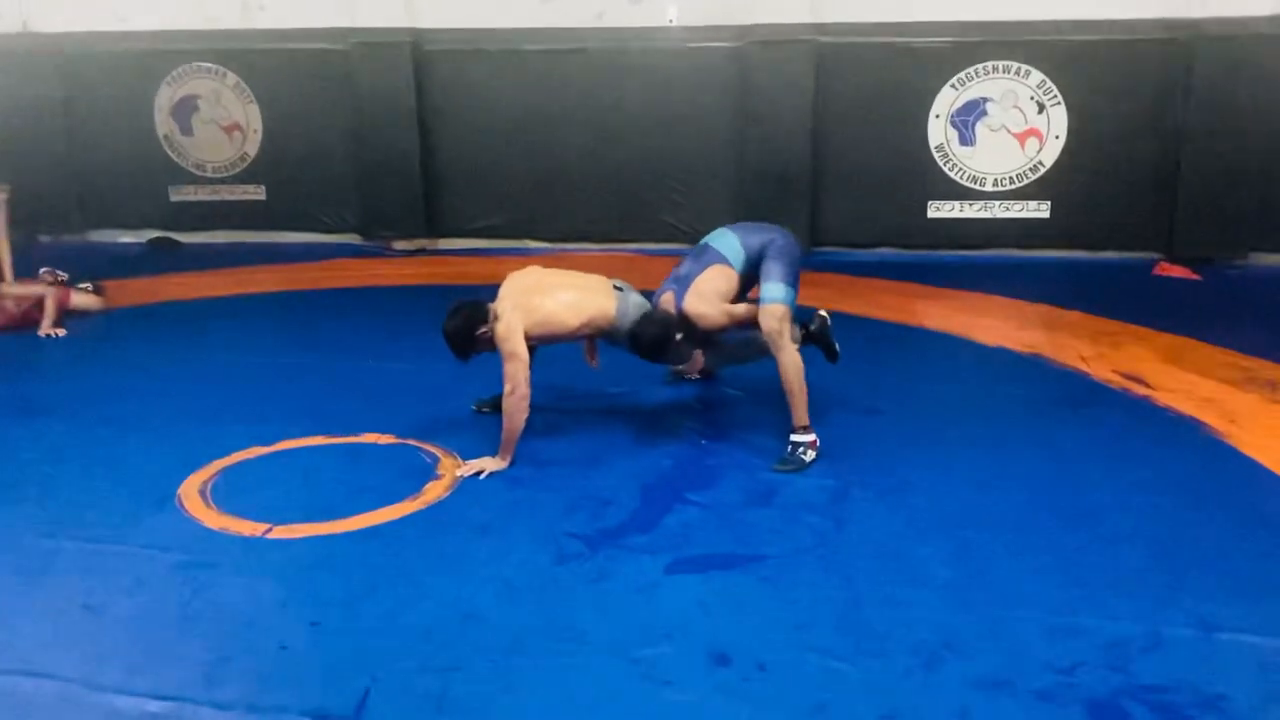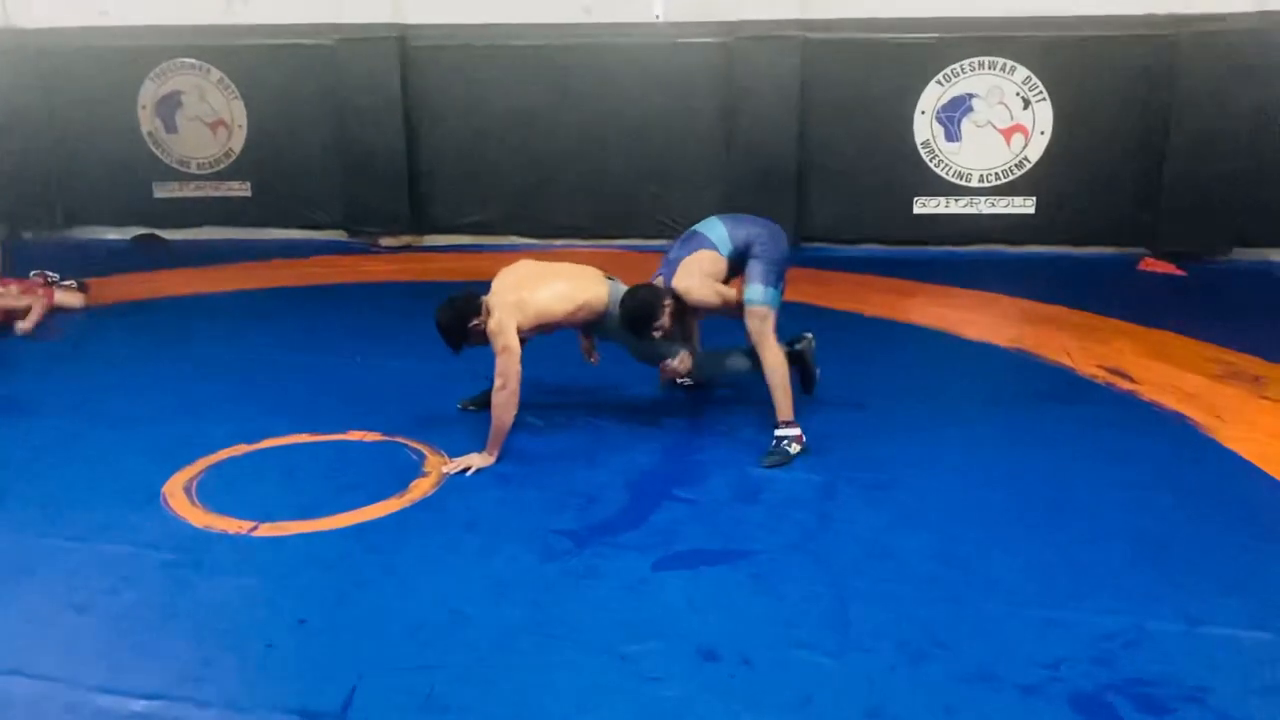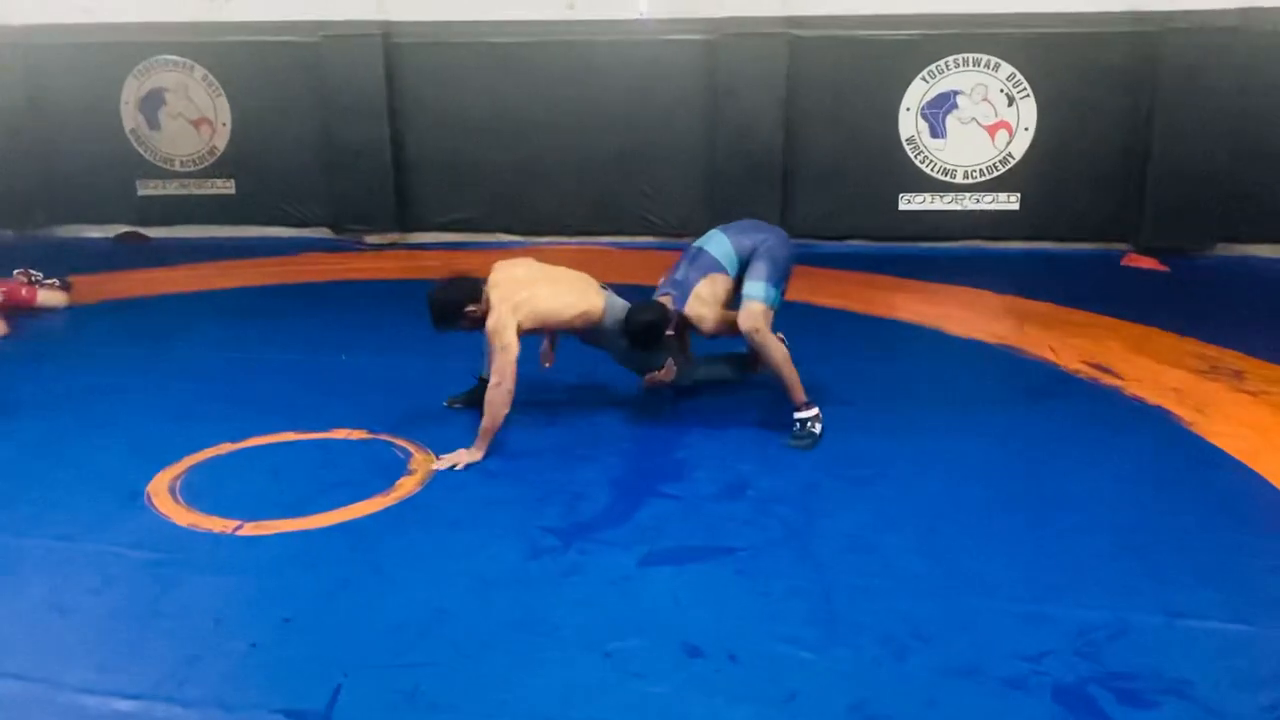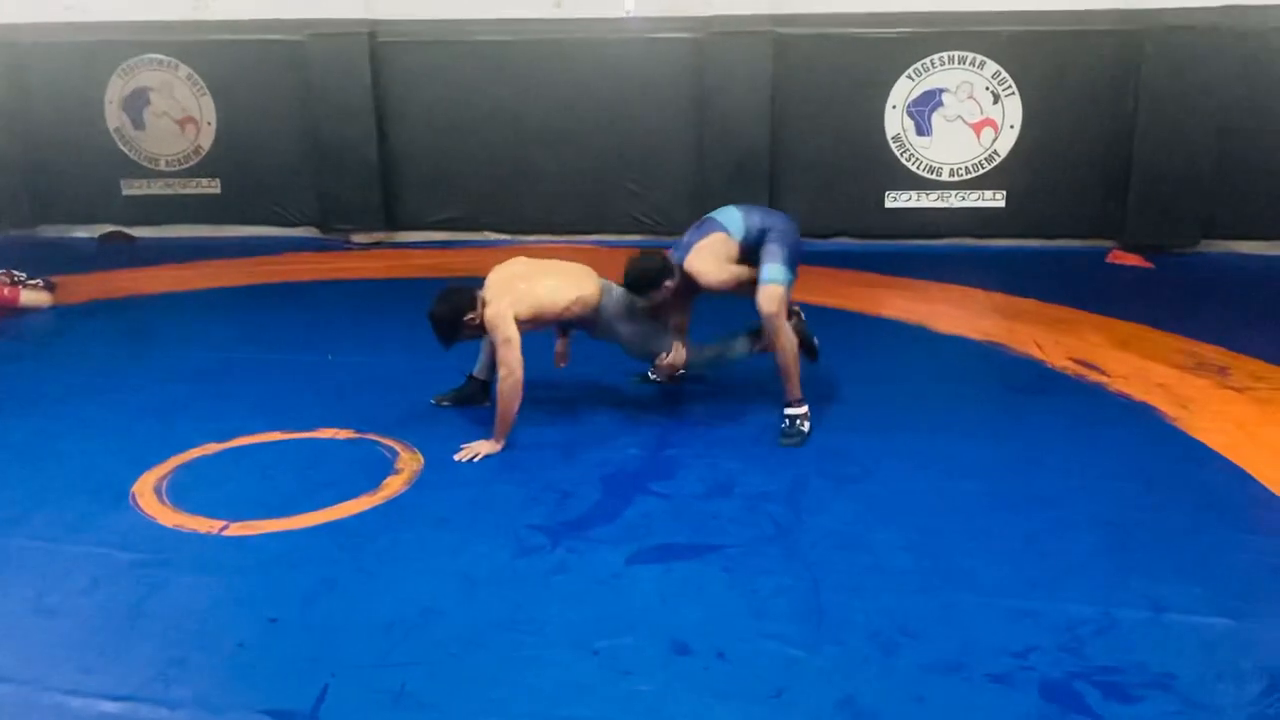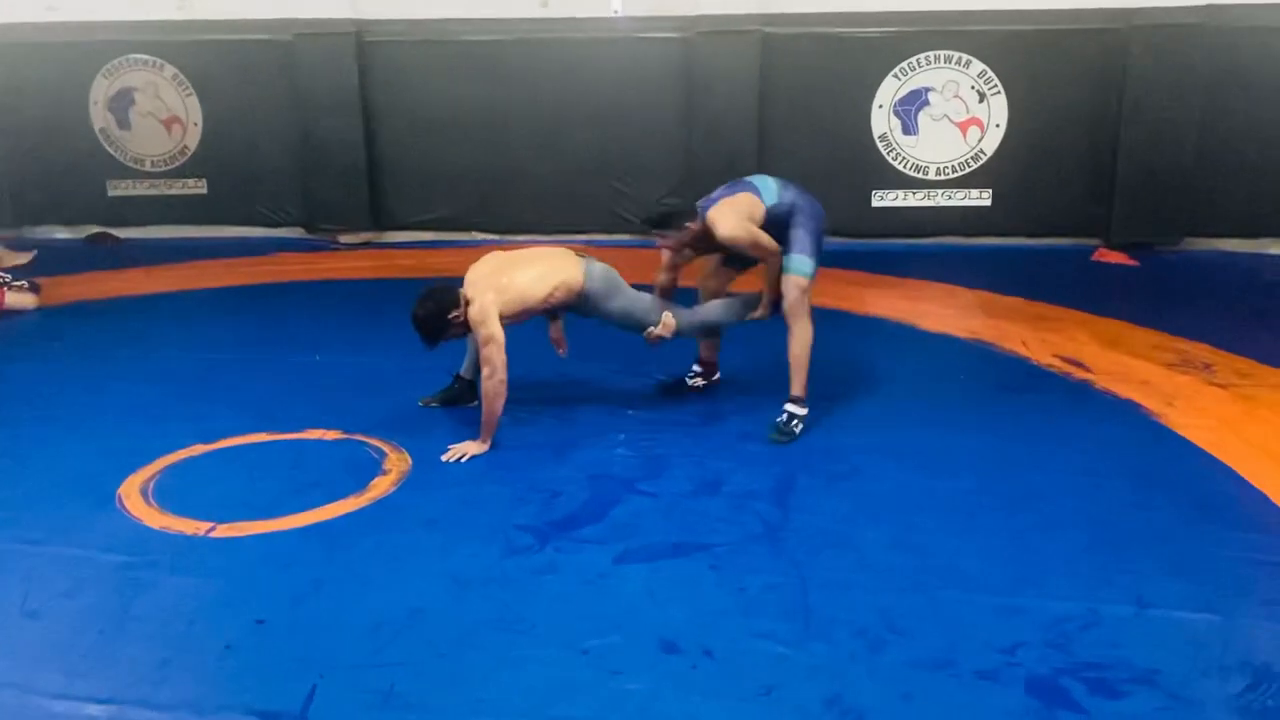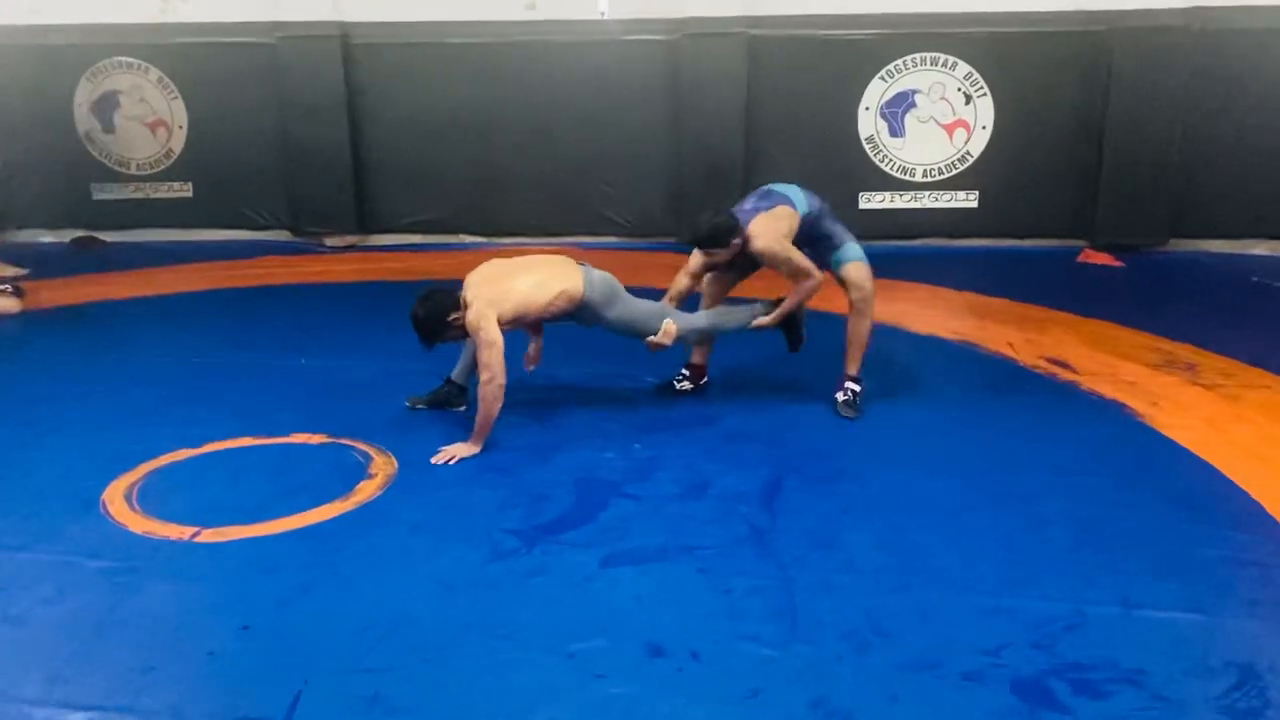
dt=0.3s
person 1, frame 1
left shoulder: (508, 327)
right shoulder: (515, 280)
left elbow: (518, 394)
left wrist: (503, 458)
right wrist: (590, 338)
left hip: (624, 317)
right hip: (617, 292)
person 1, frame 2
left shoulder: (499, 321)
right shoulder: (507, 277)
left elbow: (507, 389)
left wrist: (490, 454)
right wrist: (586, 333)
left hip: (614, 312)
right hip: (605, 286)
left knee: (691, 366)
person 1, frame 3
left shoulder: (500, 317)
right shoulder: (502, 269)
left elbow: (503, 387)
left wrist: (478, 449)
left hip: (607, 323)
right hip: (596, 295)
left knee: (676, 374)
left ankle: (757, 361)
right ankle: (481, 389)
person 1, frame 4
left shoulder: (496, 313)
right shoulder: (498, 276)
left elbow: (510, 377)
left wrist: (499, 440)
right wrist: (562, 336)
left hip: (605, 311)
right hip: (592, 284)
left knee: (684, 362)
left ankle: (767, 339)
right ankle: (477, 387)
person 1, frame 5
left shoulder: (479, 311)
right shoulder: (477, 271)
left elbow: (495, 377)
left wrist: (483, 441)
right wrist: (554, 320)
left hip: (590, 288)
right hip: (574, 262)
left knee: (683, 322)
left ankle: (764, 302)
right ankle: (463, 386)
person 1, frame 6
left shoulder: (476, 315)
right shoulder: (475, 278)
left elbow: (492, 380)
left wrist: (476, 442)
right wrist: (536, 339)
left hip: (591, 296)
right hip: (576, 273)
left knee: (688, 328)
left ankle: (776, 314)
right ankle: (454, 388)
person 2, frame 1
left shoulder: (703, 313)
right shoulder: (660, 304)
left elbow: (756, 312)
left hip: (775, 245)
right hip: (739, 239)
left knee: (773, 330)
left ankle: (804, 435)
person 2, frame 2
left shoulder: (694, 294)
right shoulder: (654, 294)
left elbow: (743, 302)
left hip: (762, 238)
right hip: (729, 234)
left knee: (760, 329)
left ankle: (788, 431)
person 2, frame 3
left shoulder: (705, 318)
right shoulder: (658, 305)
left elbow: (746, 324)
left hip: (767, 243)
right hip: (734, 238)
left knee: (753, 327)
left ankle: (805, 410)
person 2, frame 4
left shoulder: (708, 275)
right shoulder: (668, 267)
left elbow: (757, 278)
right elbow: (671, 315)
left hip: (773, 231)
right hip: (739, 223)
left knee: (771, 311)
right knee: (678, 308)
left ankle: (797, 407)
right ankle: (677, 366)
person 2, frame 5
left shoulder: (726, 230)
right shoulder: (687, 237)
left elbow: (774, 254)
right elbow: (666, 276)
left wrist: (766, 300)
left hip: (798, 212)
right hip: (764, 219)
left knee: (794, 301)
right knee: (710, 284)
left ankle: (797, 404)
right ankle: (707, 368)
person 2, frame 6
left shoulder: (764, 244)
right shoulder: (709, 246)
left elbow: (813, 279)
right elbow: (686, 279)
left wrist: (777, 316)
left hip: (812, 217)
left knee: (861, 287)
right knee: (713, 286)
left ankle: (850, 382)
right ankle: (696, 372)
